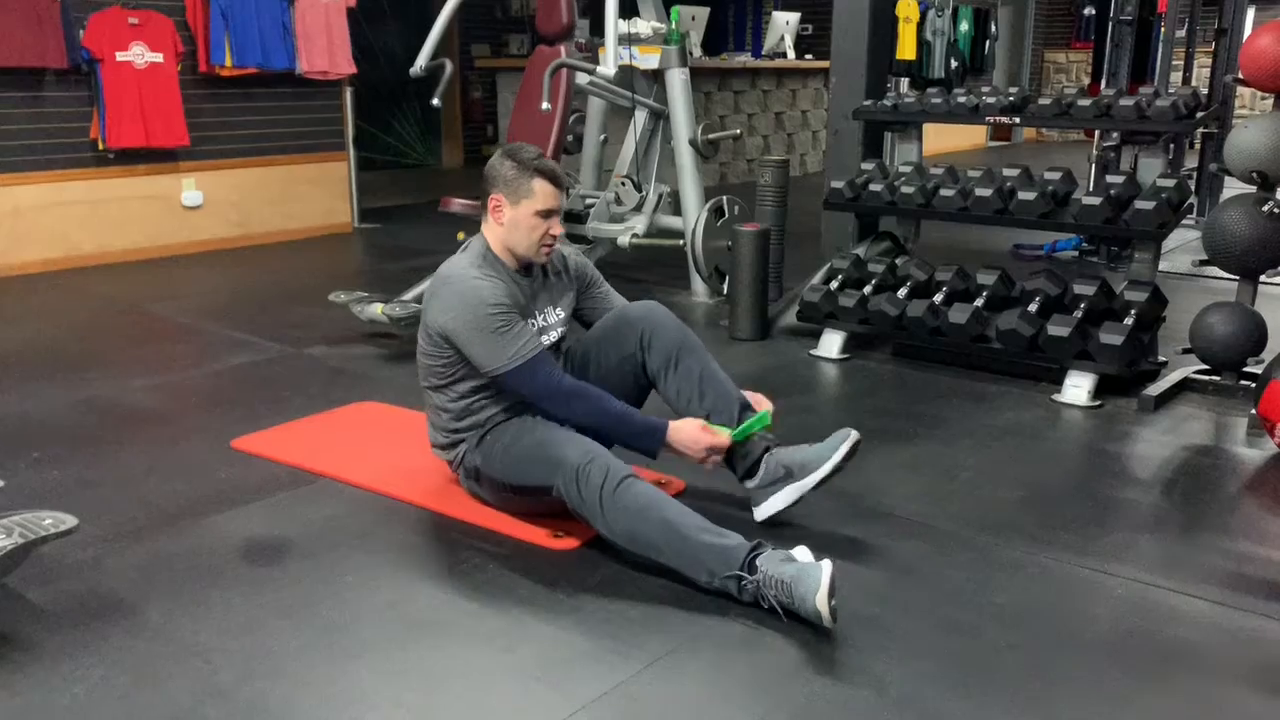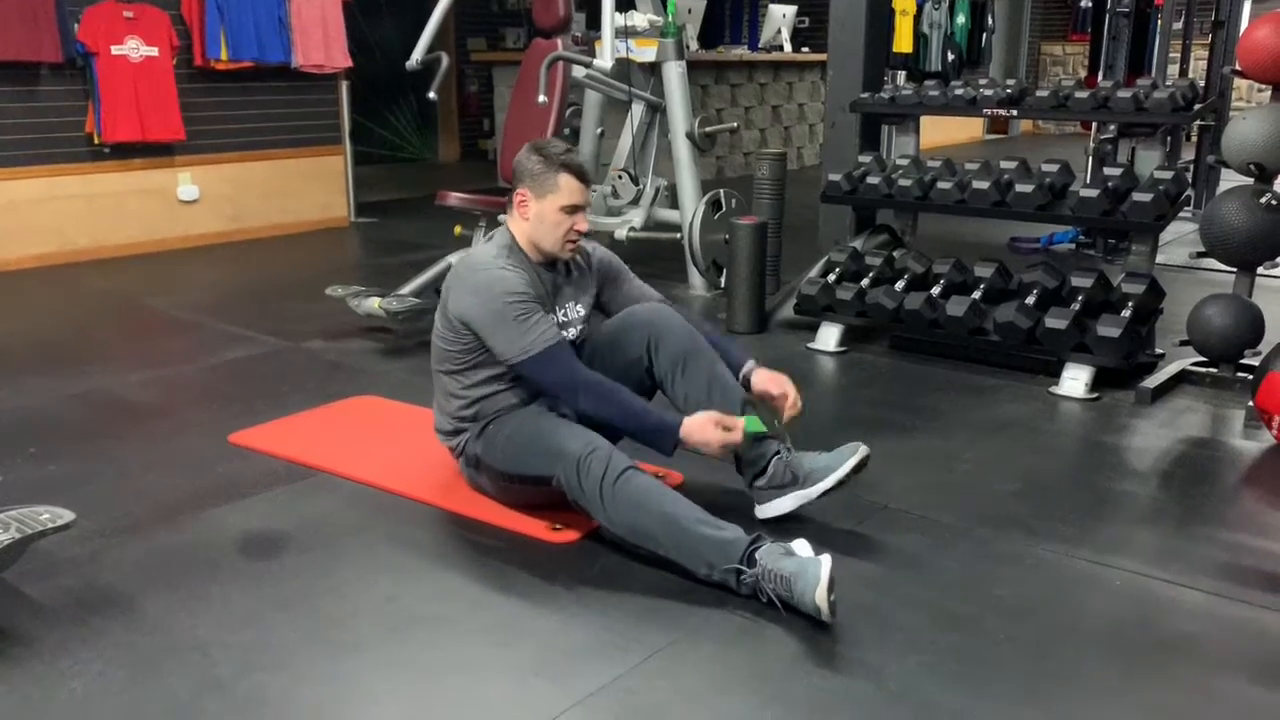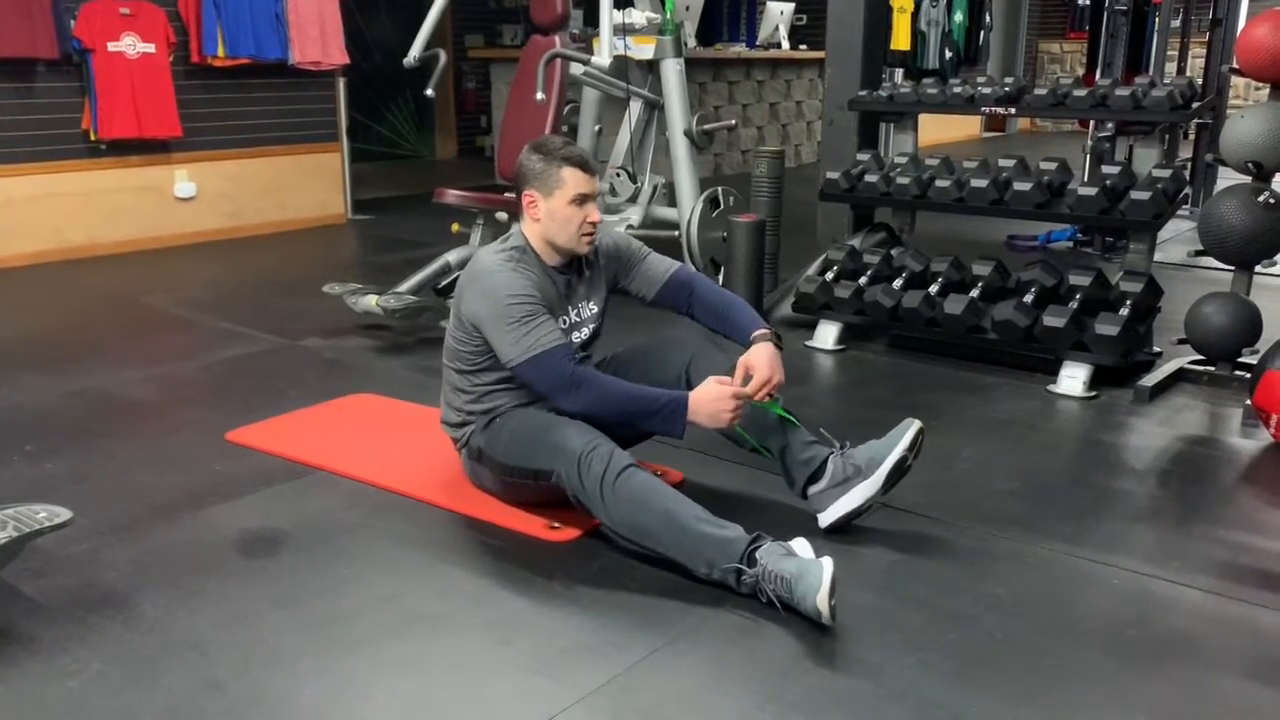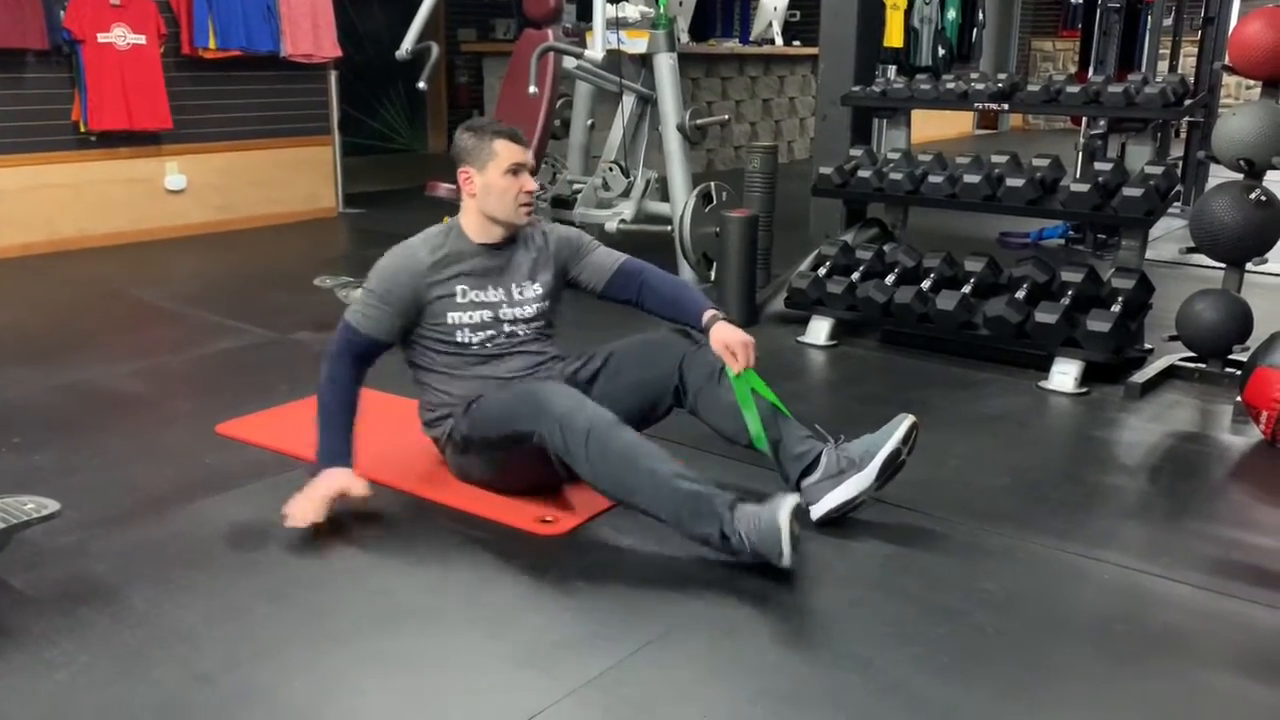
dt=0.7s
person 1, frame 1
left shoulder: (561, 262)
right shoulder: (468, 291)
left elbow: (642, 338)
right elbow: (556, 394)
left wrist: (726, 397)
right wrist: (665, 435)
left hip: (559, 408)
right hip: (490, 441)
left knee: (648, 319)
right knee: (587, 468)
left ankle: (762, 468)
right ankle: (760, 572)
person 1, frame 2
left shoulder: (585, 259)
right shoulder: (491, 280)
left elbow: (669, 323)
right elbow: (571, 384)
left wrist: (749, 374)
right wrist: (678, 431)
right hip: (493, 432)
left knee: (655, 324)
right knee: (588, 457)
left ankle: (768, 468)
right ankle: (759, 566)
person 1, frame 3
left shoulder: (602, 249)
right shoulder: (499, 280)
left elbow: (692, 289)
right elbow: (569, 387)
left wrist: (761, 338)
right wrist: (686, 408)
left hip: (574, 400)
right hip: (500, 427)
left knee: (695, 355)
right knee: (588, 457)
left ankle: (824, 475)
right ankle: (759, 565)
person 1, frame 4
left shoulder: (551, 243)
right shoulder: (413, 267)
left elbow: (636, 279)
right elbow: (345, 359)
left wrist: (711, 320)
right wrist: (334, 464)
left hip: (554, 385)
right hip: (477, 431)
left knee: (684, 352)
right knee: (559, 410)
left ankle: (815, 468)
right ankle: (733, 527)
